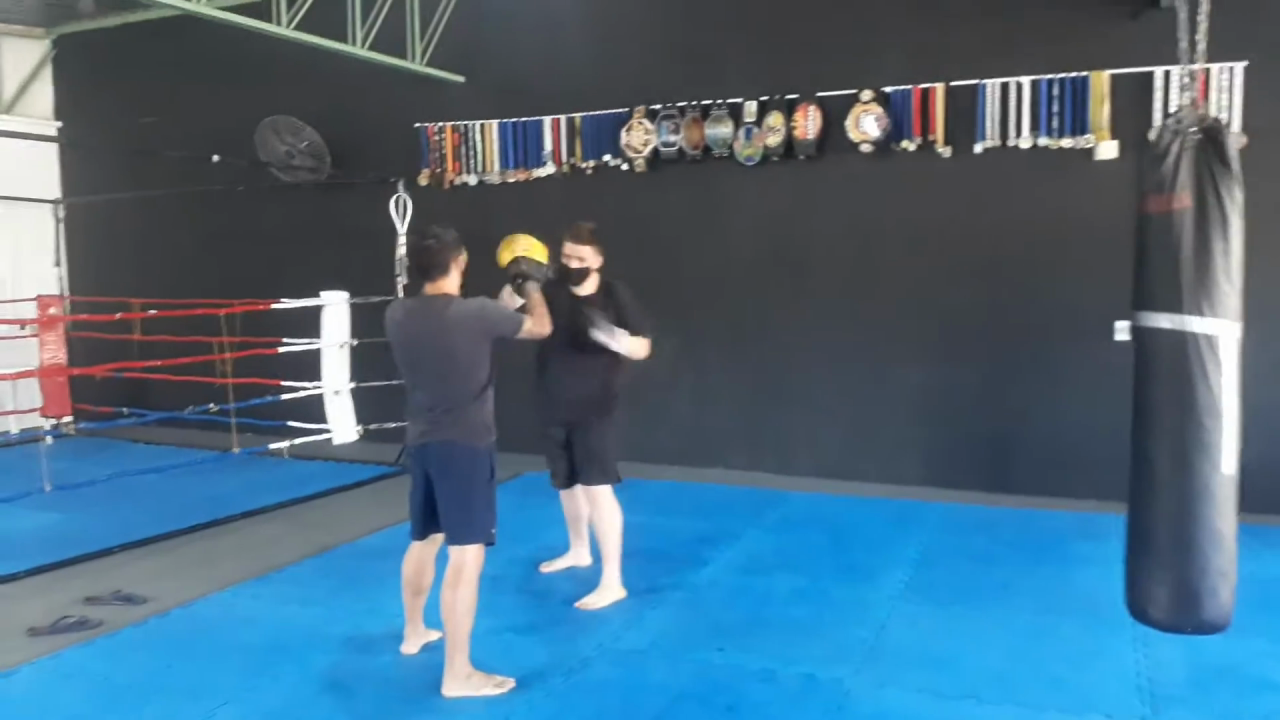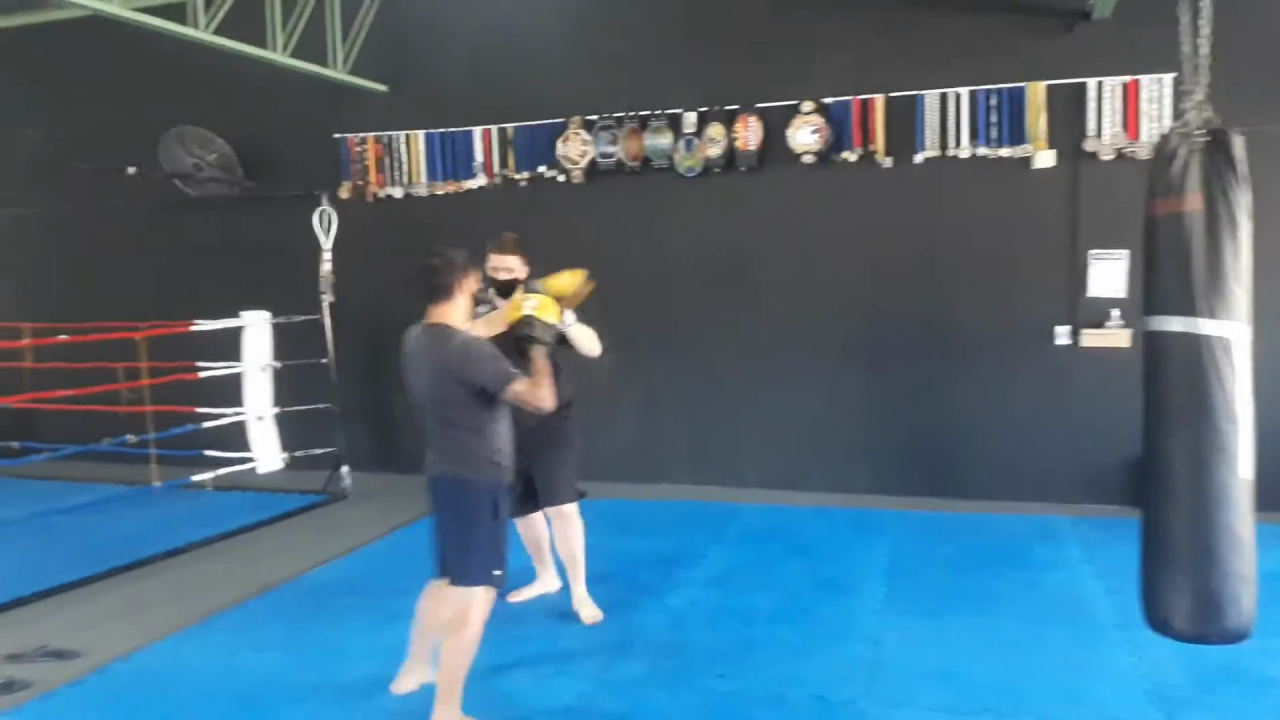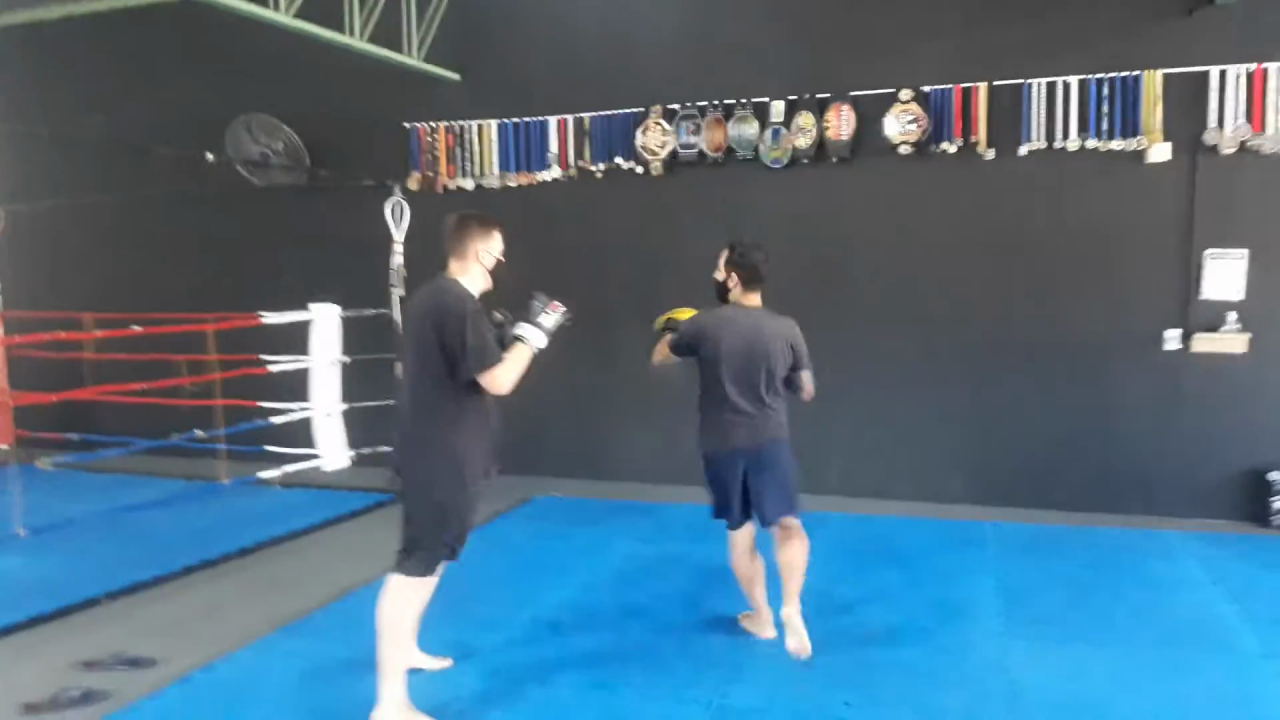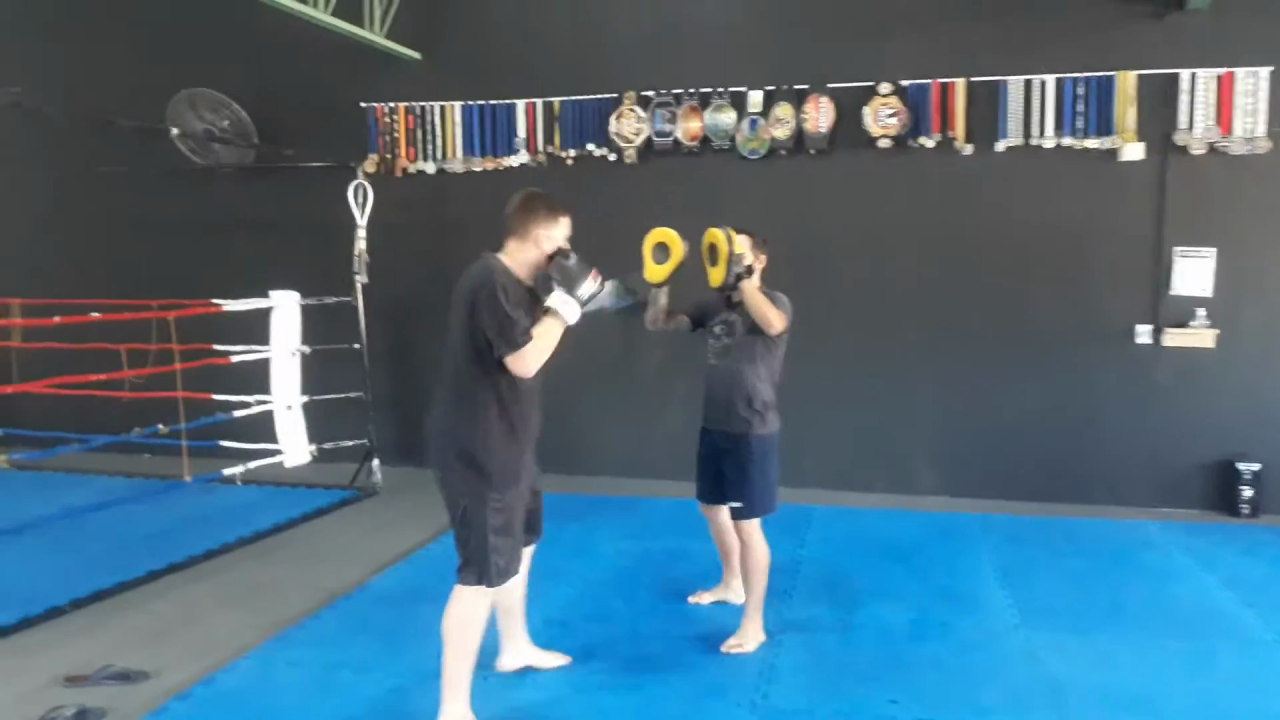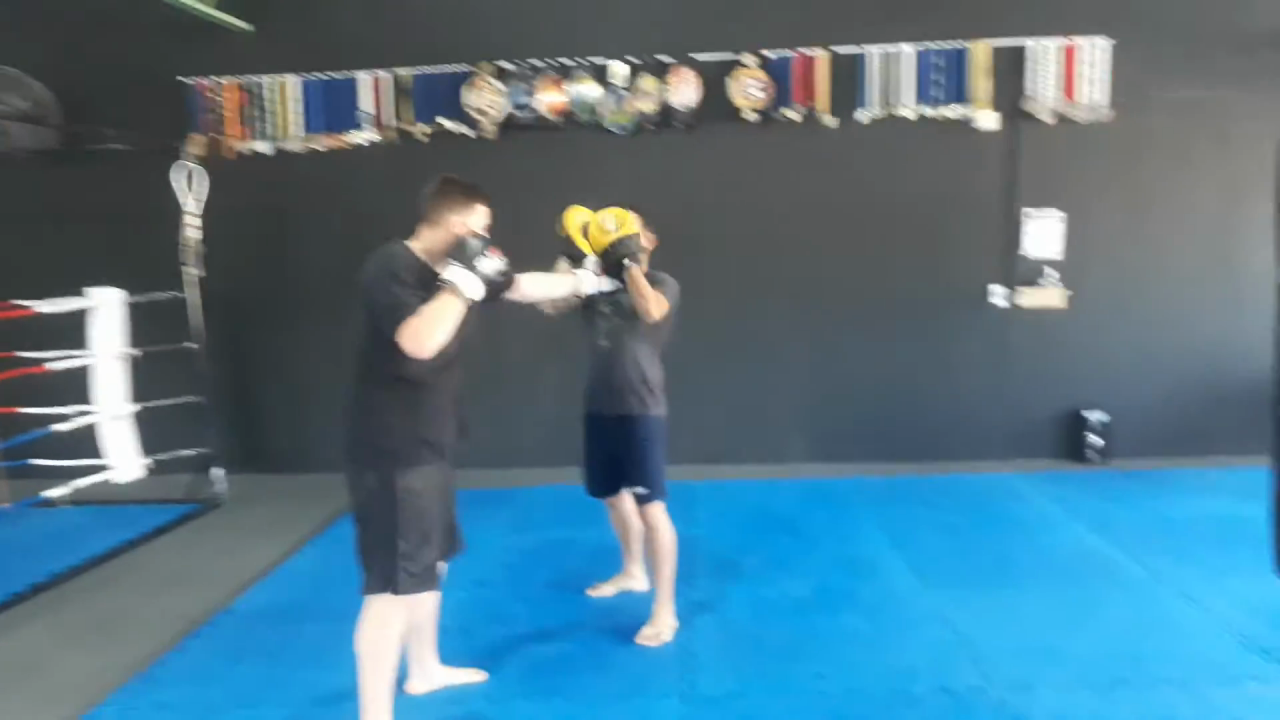
dt=1s
person 1, frame 1
left shoulder: (616, 295)
right shoulder: (550, 285)
left elbow: (642, 347)
right elbow: (505, 308)
left wrist: (613, 337)
left hip: (596, 405)
right hip: (556, 402)
left knee: (596, 486)
right knee: (565, 480)
left ankle: (612, 582)
right ankle: (578, 550)
person 1, frame 2
right shoulder: (480, 309)
left elbow: (593, 349)
left wrist: (562, 317)
right wrist: (498, 313)
left hip: (550, 422)
left knee: (561, 505)
right knee: (523, 510)
left ankle: (578, 589)
right ankle: (546, 577)
person 1, frame 3
left shoulder: (431, 296)
right shoulder: (459, 305)
right elbow: (497, 381)
left wrist: (487, 336)
right wrist: (533, 330)
left hip: (433, 450)
right hip: (444, 457)
left knee: (431, 557)
right knee: (416, 568)
left ankle: (404, 647)
person 1, frame 4
left shoulder: (510, 279)
right shoulder: (495, 281)
right elbow: (525, 360)
left wrist: (577, 290)
right wrist: (567, 301)
left hip: (505, 443)
right hip: (480, 448)
left knee: (521, 540)
right knee: (483, 572)
left ankle: (515, 645)
person 1, frame 5
left shoulder: (444, 269)
right shoulder: (389, 267)
left elbow: (518, 287)
right elbow: (418, 341)
left wrist: (588, 280)
right wrist: (466, 279)
left hip: (426, 445)
right hip: (391, 450)
left knee: (430, 559)
right knee: (394, 584)
left ankle: (426, 666)
person 2, frame 1
left shoulder: (397, 315)
right shoulder: (478, 313)
right elbow: (542, 327)
left wrist: (426, 286)
right wrist: (528, 281)
left hip: (421, 442)
right hip: (465, 446)
left knee: (423, 540)
right knee: (466, 555)
left ankle: (414, 632)
right ankle: (458, 674)
person 2, frame 2
left shoulder: (415, 339)
right shoulder: (468, 351)
right elbow: (541, 400)
right wrist: (538, 345)
left hip: (449, 474)
right hip: (478, 481)
left knee: (448, 580)
right knee: (476, 596)
left ankle: (414, 669)
person 2, frame 3
left shoulder: (705, 323)
right shoulder: (788, 330)
left elbow: (659, 358)
right elbow: (806, 392)
left wrist: (670, 330)
left hip: (722, 445)
right hip: (771, 443)
left knee: (740, 532)
right knee: (789, 527)
left ankle: (762, 617)
right ankle: (791, 610)
person 2, frame 4
left shoulder: (774, 302)
right shoulder: (713, 305)
left elbow: (773, 325)
right elbow: (658, 323)
left wrist: (740, 279)
right wrist: (661, 283)
left hip: (752, 430)
right hip: (714, 425)
left knee: (747, 524)
right knee: (712, 507)
left ankle: (754, 623)
right ankle: (731, 584)
person 2, frame 5
left shoulder: (661, 283)
left elbow: (651, 313)
right elbow: (551, 305)
left wrist: (628, 262)
right wrist: (568, 260)
left hip: (640, 410)
right hip: (599, 409)
left knee: (650, 507)
right knee: (612, 496)
left ankle: (665, 610)
right ankle: (632, 572)
